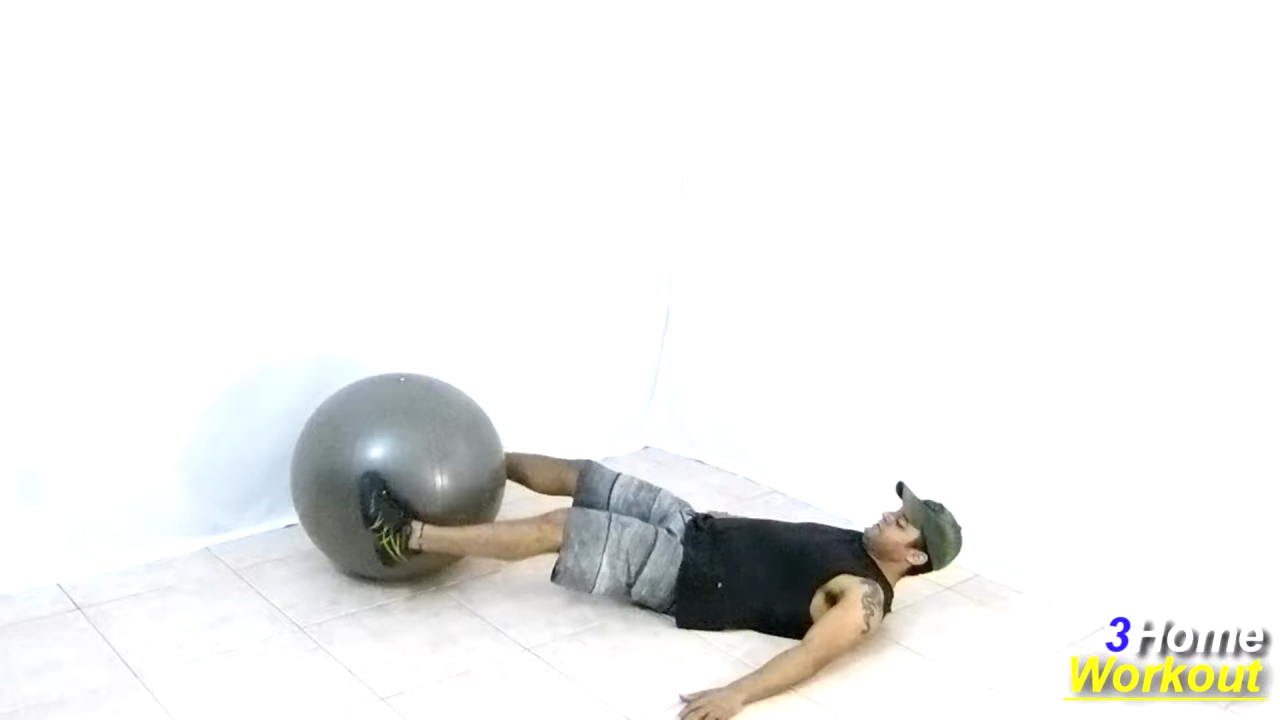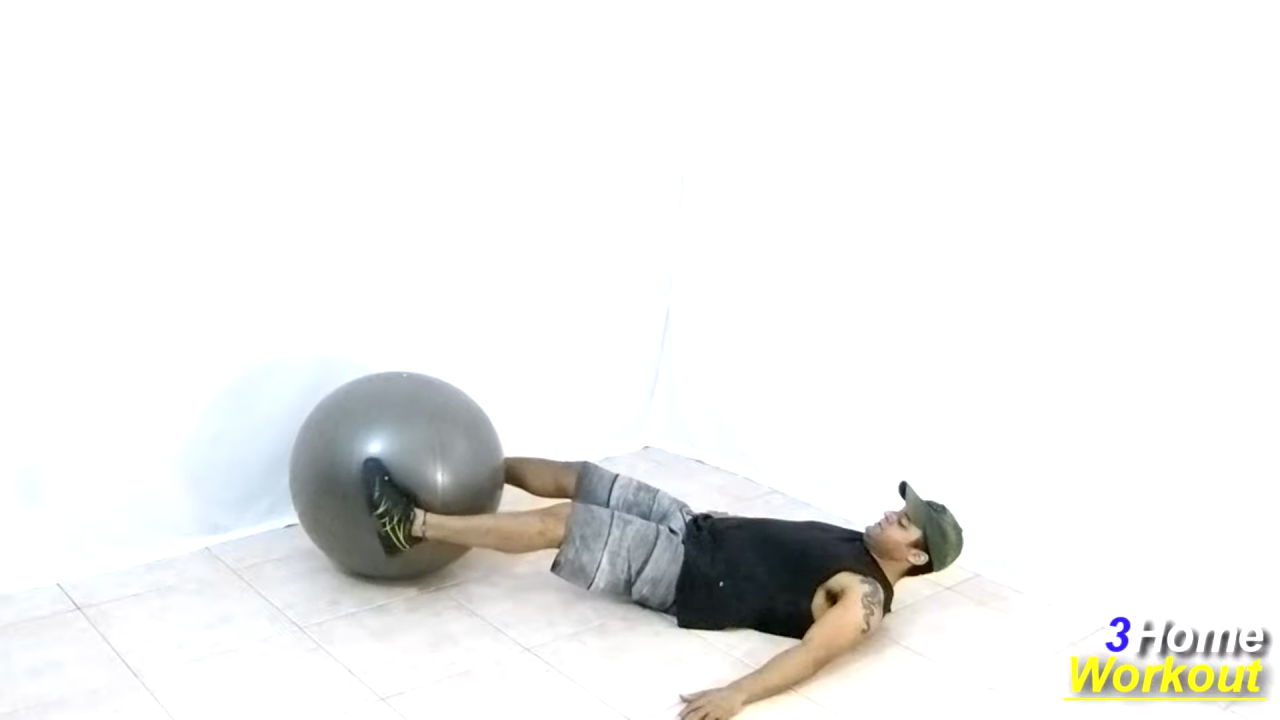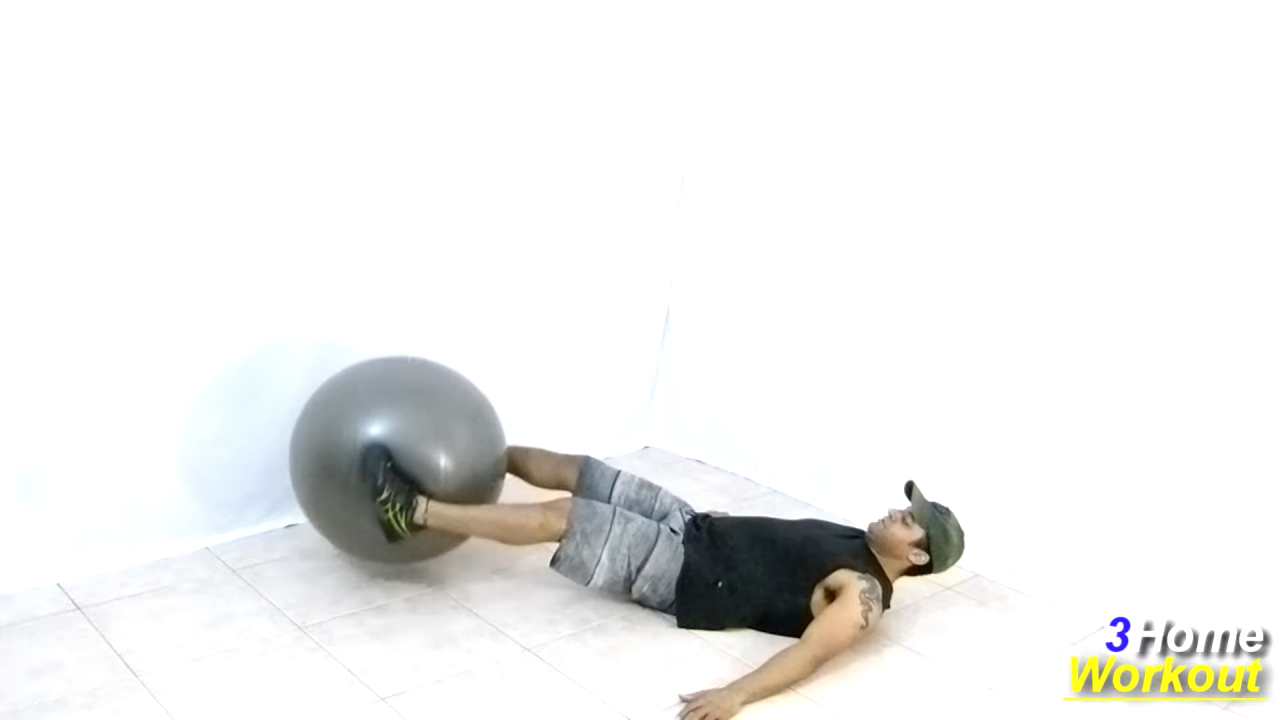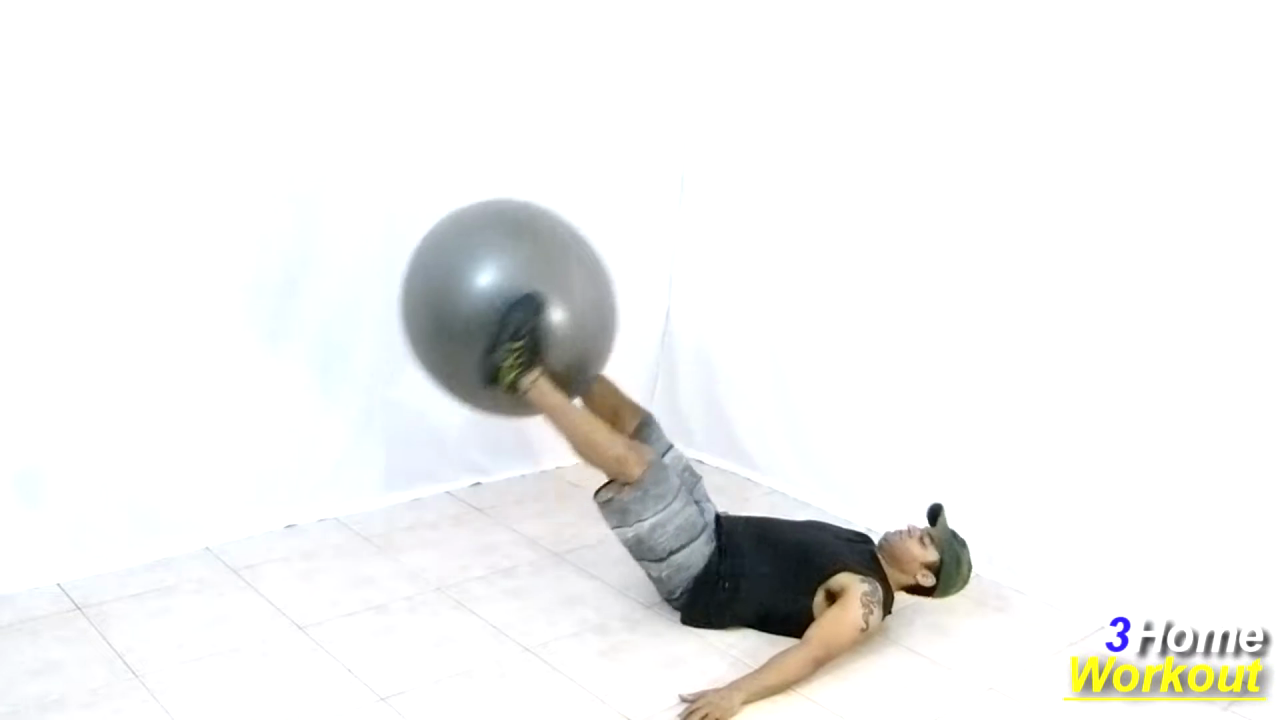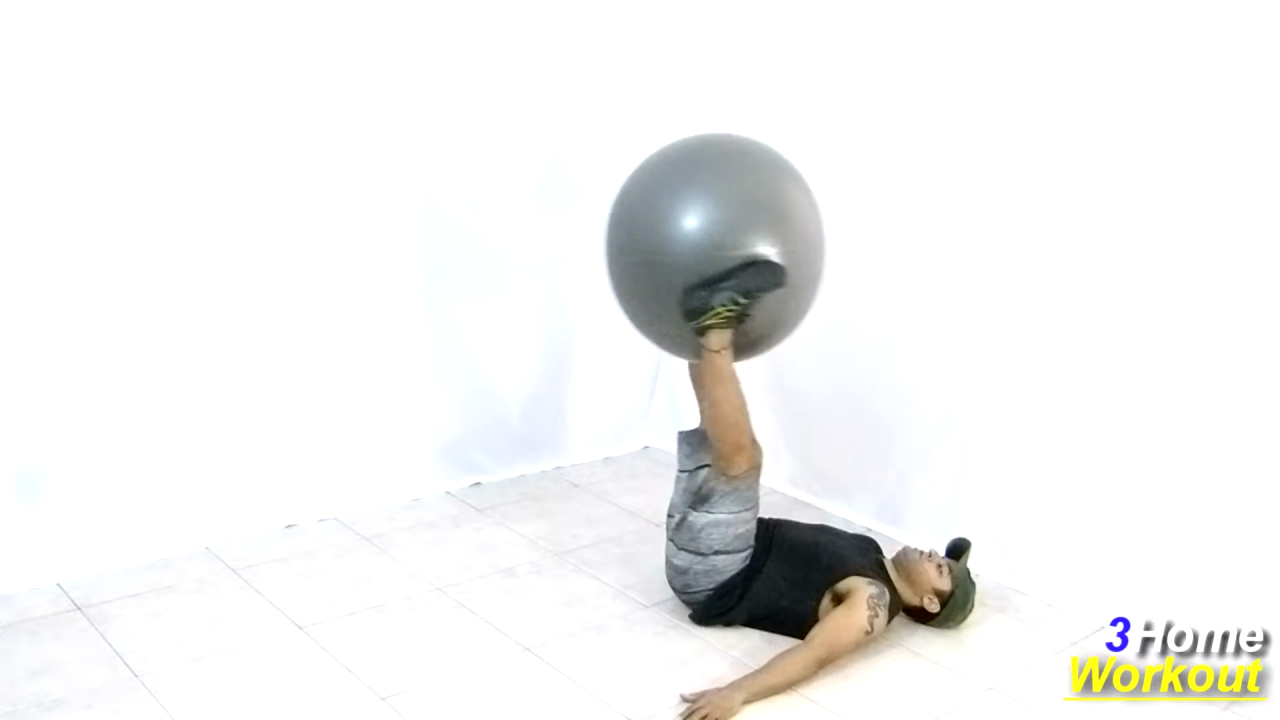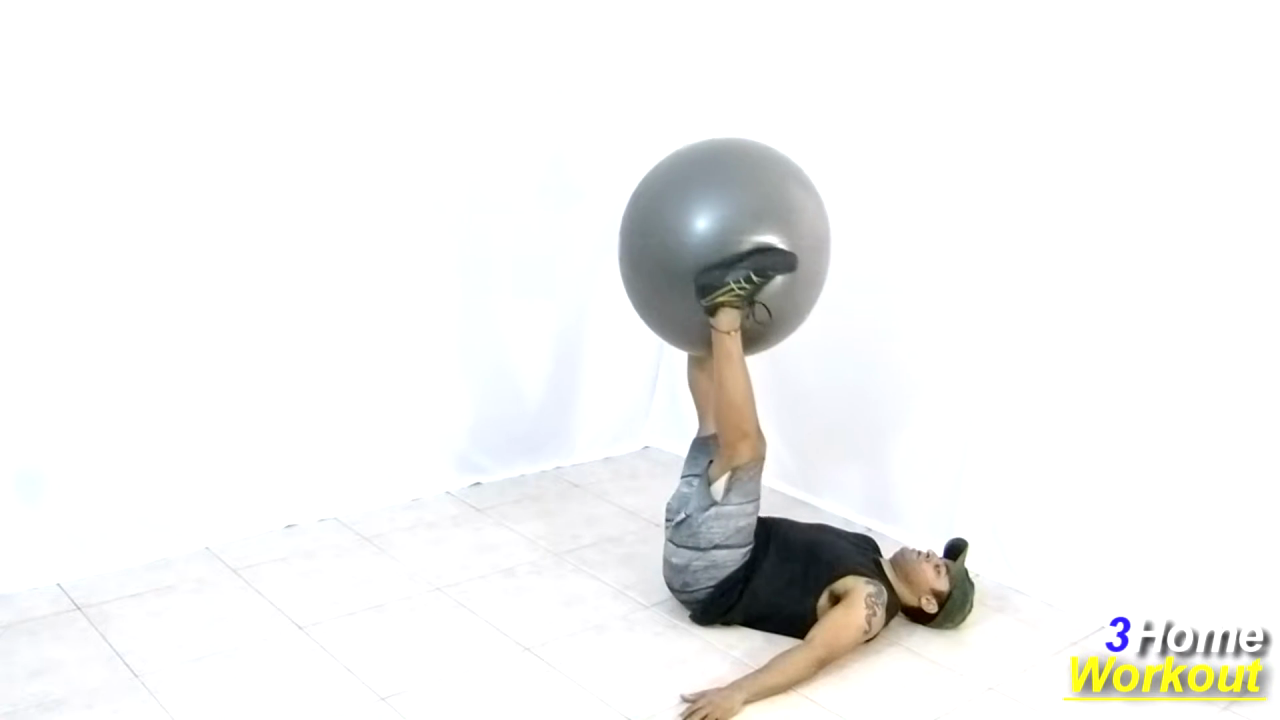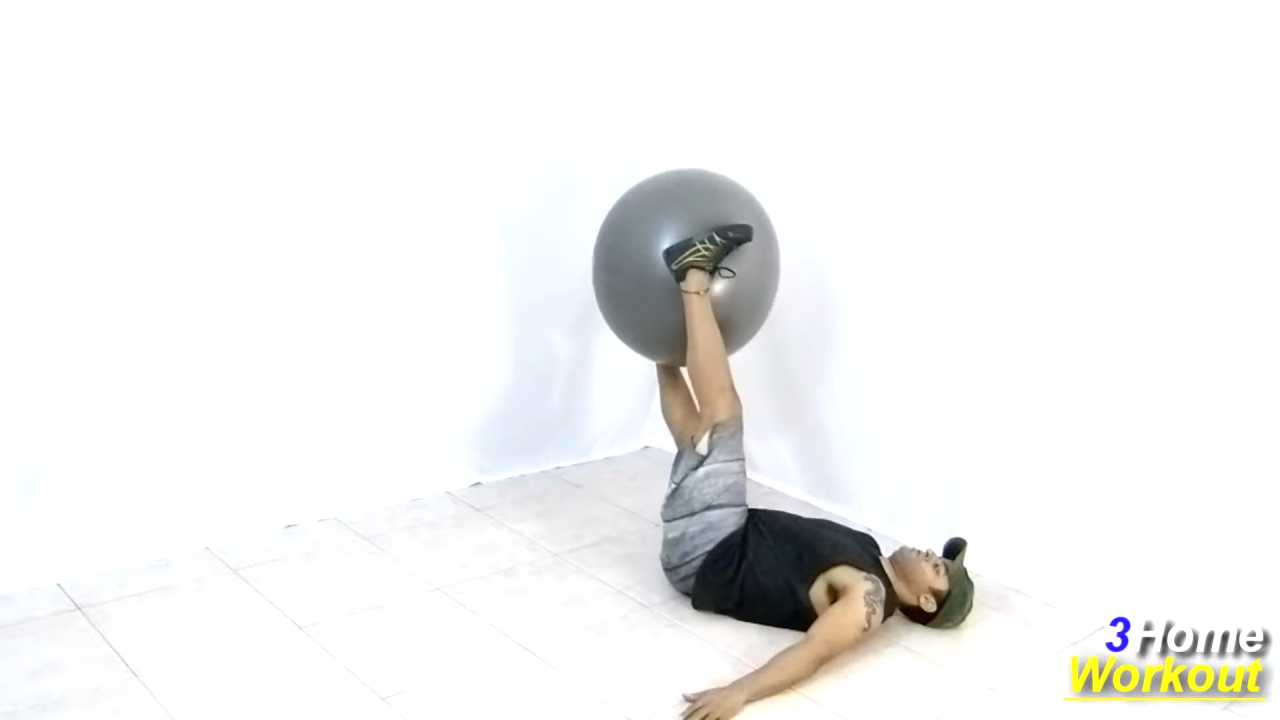
dt=0.4s
person 1, frame 1
left shoulder: (864, 596)
right shoulder: (852, 543)
left elbow: (811, 654)
right wrist: (712, 521)
left hip: (690, 576)
right hip: (696, 529)
left knee: (556, 528)
right knee: (576, 475)
left ankle: (411, 535)
person 1, frame 2
left shoulder: (865, 596)
right shoulder: (852, 543)
left elbow: (812, 653)
right wrist: (713, 520)
left hip: (690, 576)
right hip: (694, 531)
left knee: (557, 523)
right knee: (574, 476)
left ankle: (415, 525)
person 1, frame 3
left shoulder: (863, 594)
right shoulder: (853, 542)
left elbow: (811, 652)
right wrist: (665, 505)
left hip: (689, 576)
right hip: (695, 530)
left knee: (559, 517)
right knee: (577, 470)
left ankle: (417, 511)
person 1, frame 4
left shoulder: (864, 599)
right shoulder: (860, 548)
left elbow: (811, 654)
left hip: (704, 579)
right hip: (718, 532)
left knee: (632, 461)
right knee: (635, 422)
left ankle: (525, 375)
right ankle: (542, 364)
person 1, frame 5
left shoulder: (871, 602)
right shoulder: (866, 553)
left elbow: (816, 654)
left hip: (711, 579)
left knee: (739, 453)
right knee: (722, 425)
left ankle: (715, 325)
right ankle: (713, 321)
person 1, frame 6
left shoulder: (869, 603)
right shoulder: (865, 552)
left elbow: (814, 655)
left hip: (707, 578)
right hip: (707, 547)
left knee: (743, 446)
right knee: (718, 419)
left ankle: (729, 308)
right ankle: (724, 306)
person 1, frame 7
left shoulder: (868, 597)
right shoulder: (866, 552)
left elbow: (814, 652)
left hip: (706, 559)
right hip: (716, 549)
left knee: (722, 413)
left ankle: (696, 276)
